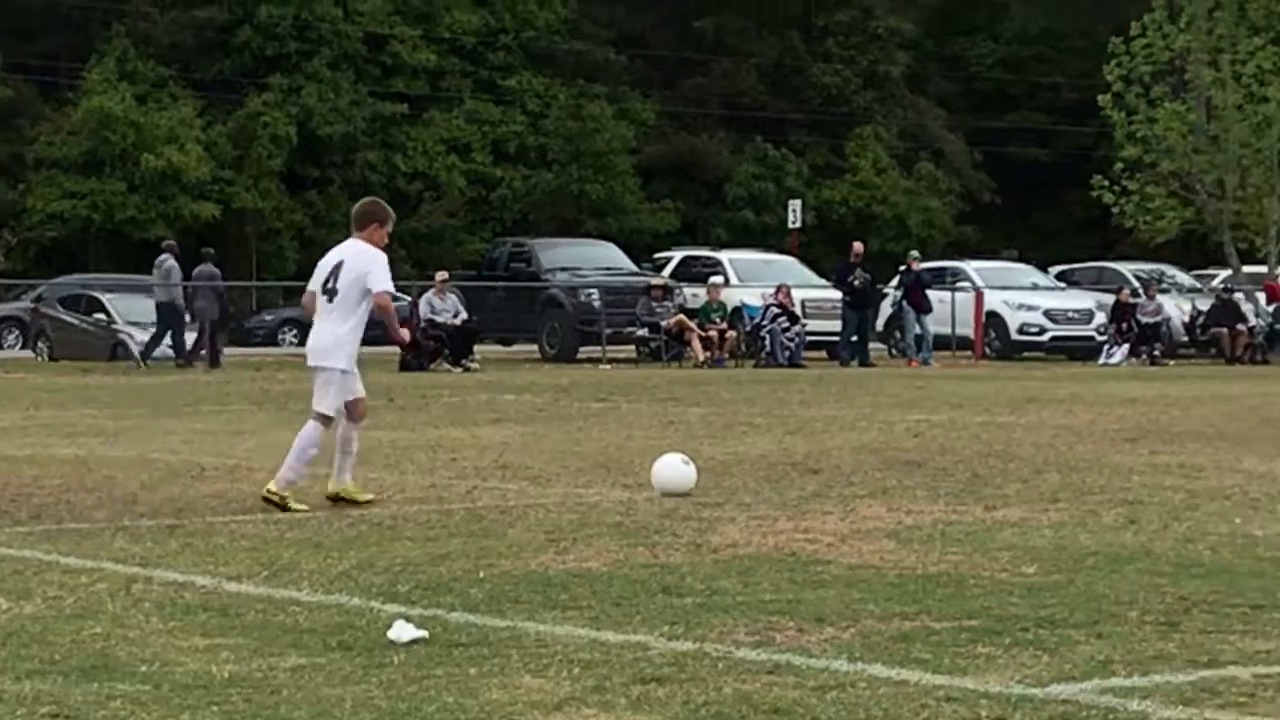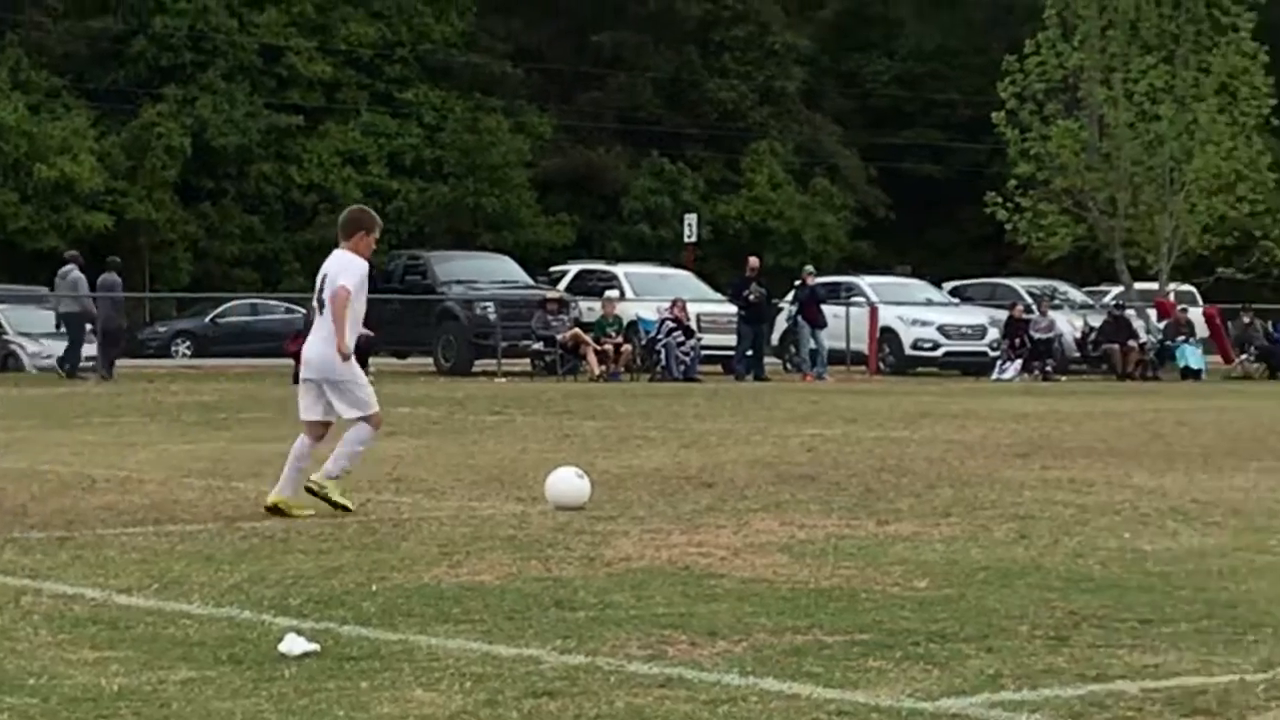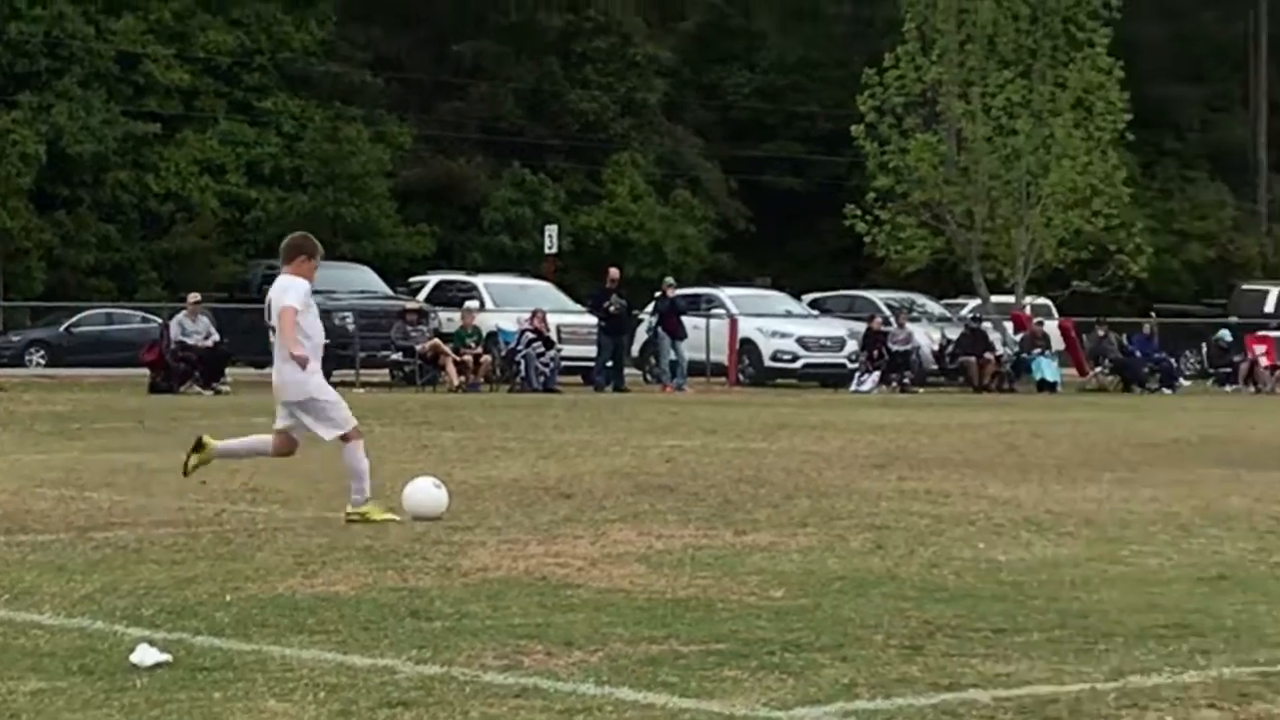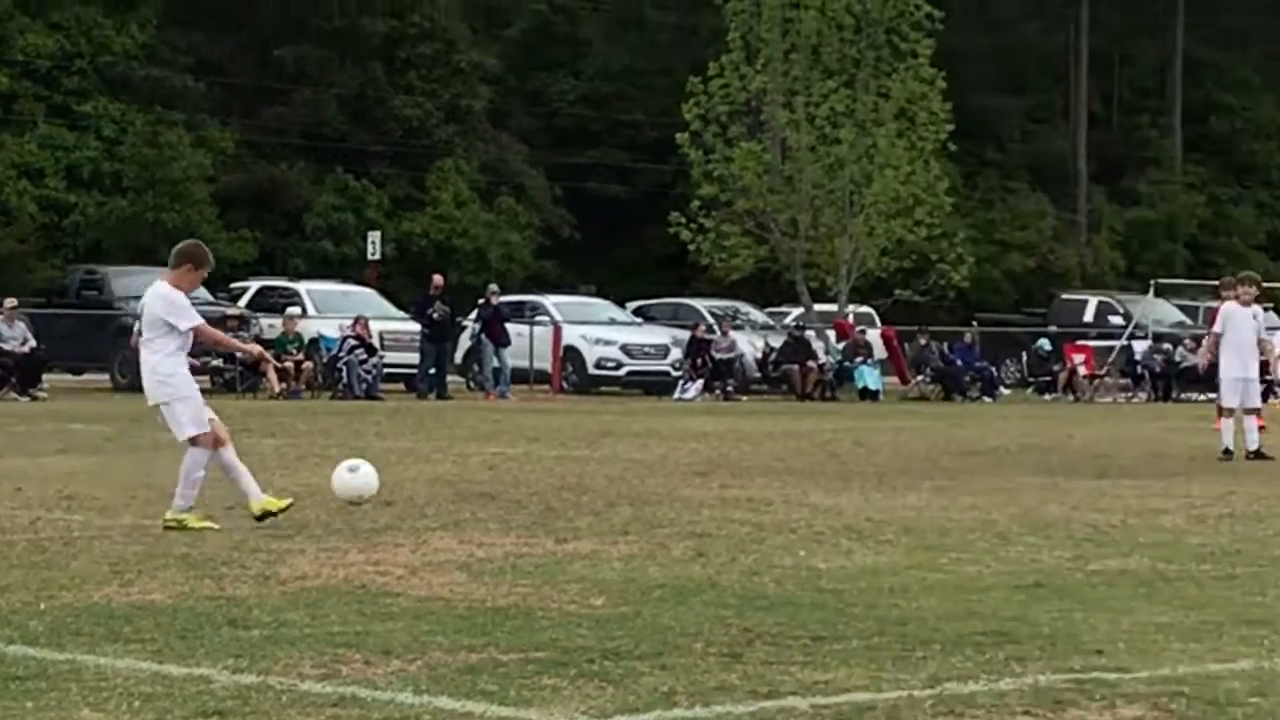
dt=0.2s
person 1, frame 1
left shoulder: (332, 254)
right shoulder: (374, 257)
left elbow: (308, 301)
right elbow: (383, 302)
right wrist: (397, 331)
left hip: (320, 344)
right hip: (339, 349)
left knee: (357, 406)
right knee: (324, 418)
left ankle: (342, 484)
right ankle: (281, 485)
person 1, frame 2
left shoulder: (331, 263)
right shoulder: (355, 265)
right elbow: (339, 296)
left wrist: (350, 330)
right wrist: (341, 340)
left hip: (314, 358)
right hip: (333, 360)
left knee: (316, 429)
right knee: (370, 420)
left ankle: (281, 496)
right ankle: (325, 477)
person 1, frame 3
left shoulder: (278, 288)
right shoulder: (298, 286)
right elbow: (287, 314)
right wrist: (295, 349)
left hip: (286, 381)
right hip: (304, 381)
left knee: (283, 445)
right knee: (352, 434)
left ankle: (212, 447)
right ankle: (359, 506)
person 1, frame 4
left shoulder: (156, 294)
right shoulder: (170, 297)
left elbow: (138, 341)
right elbow: (207, 334)
right wrist: (246, 348)
left hip: (175, 381)
right hip: (169, 381)
left knee: (220, 435)
right knee: (204, 441)
left ankle: (258, 501)
right ankle: (179, 513)
